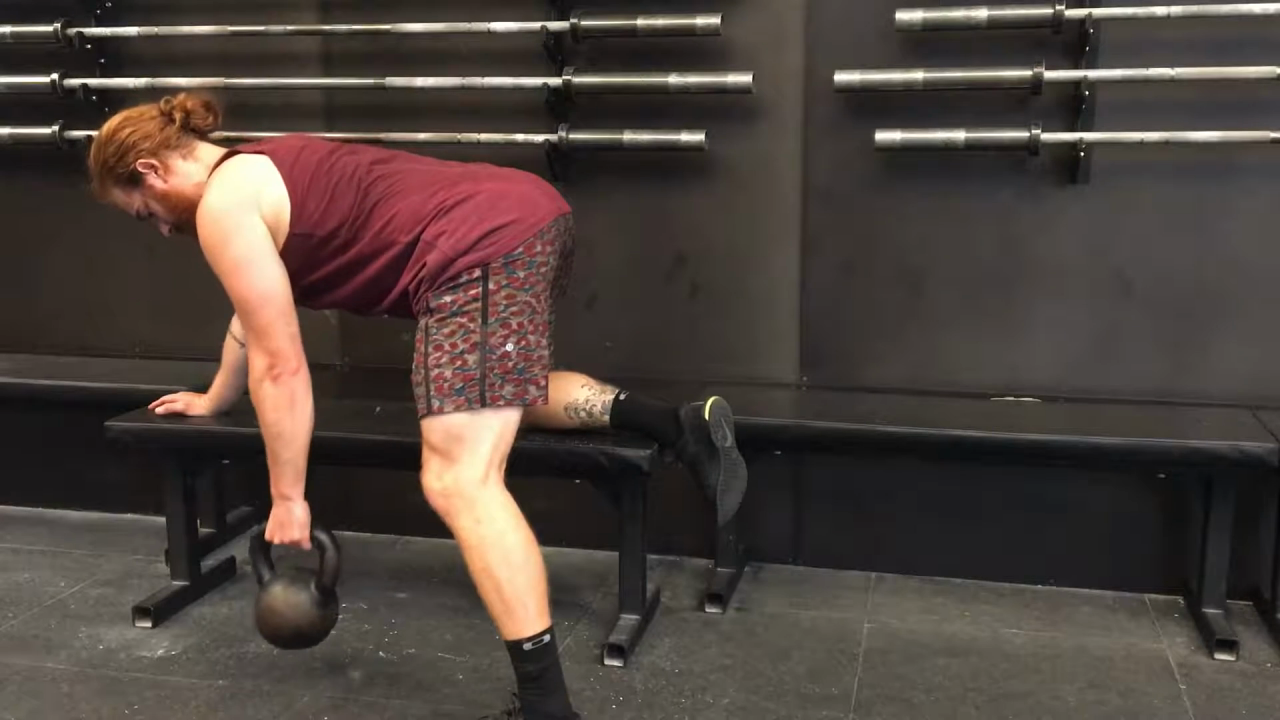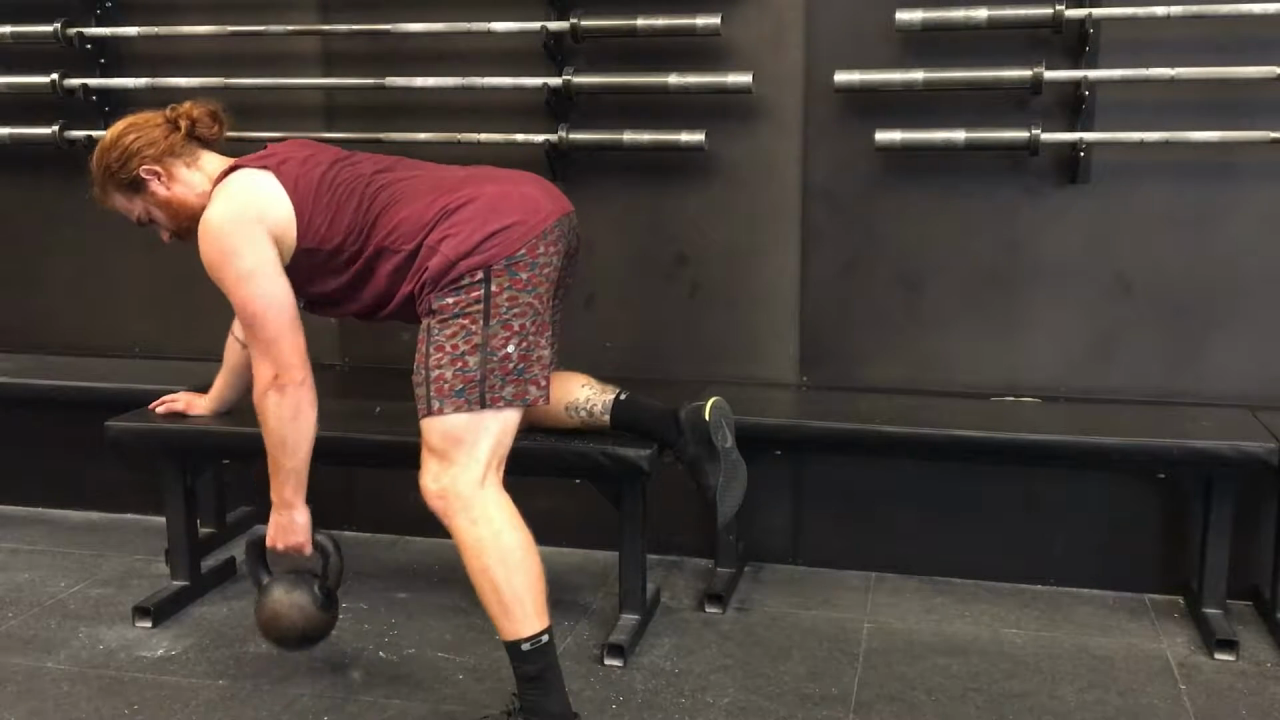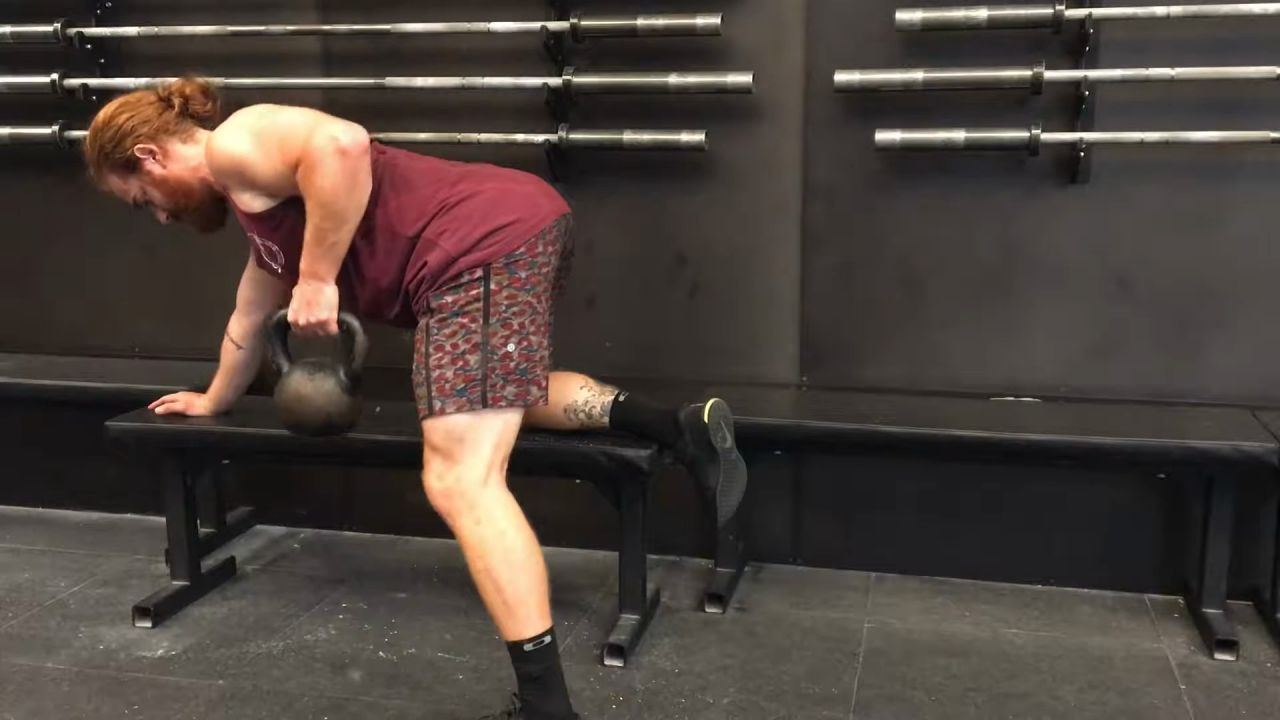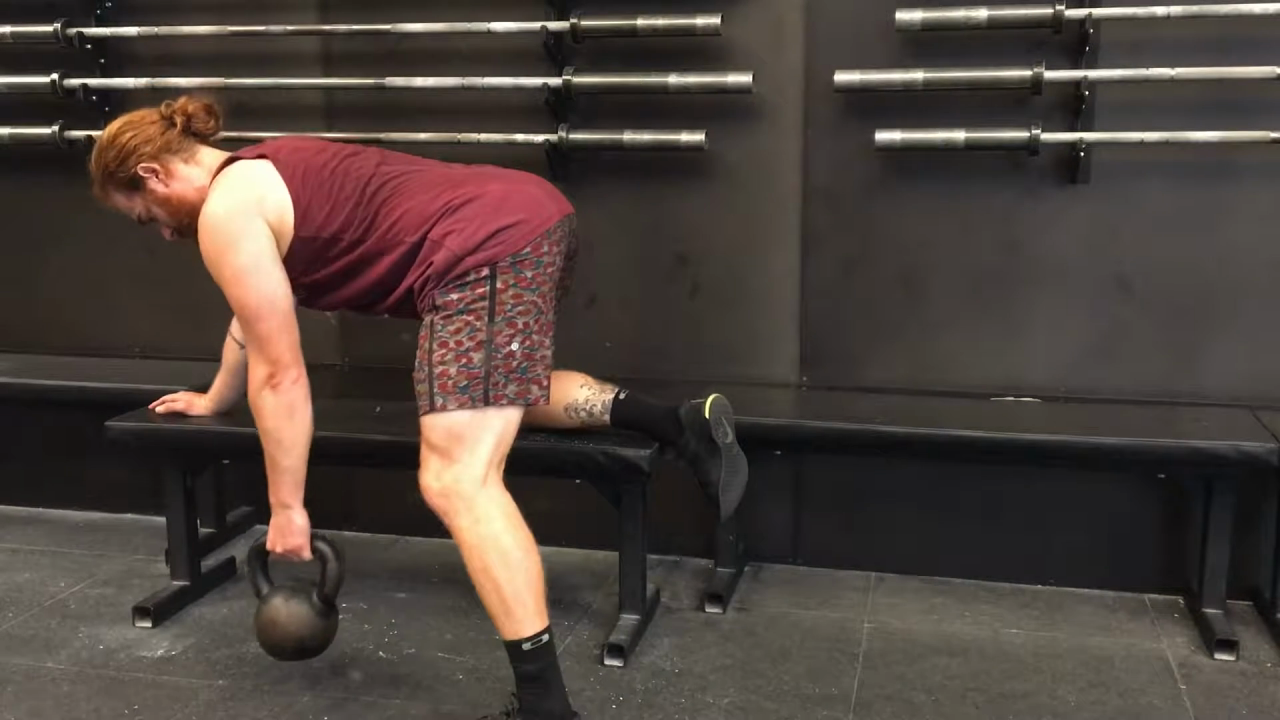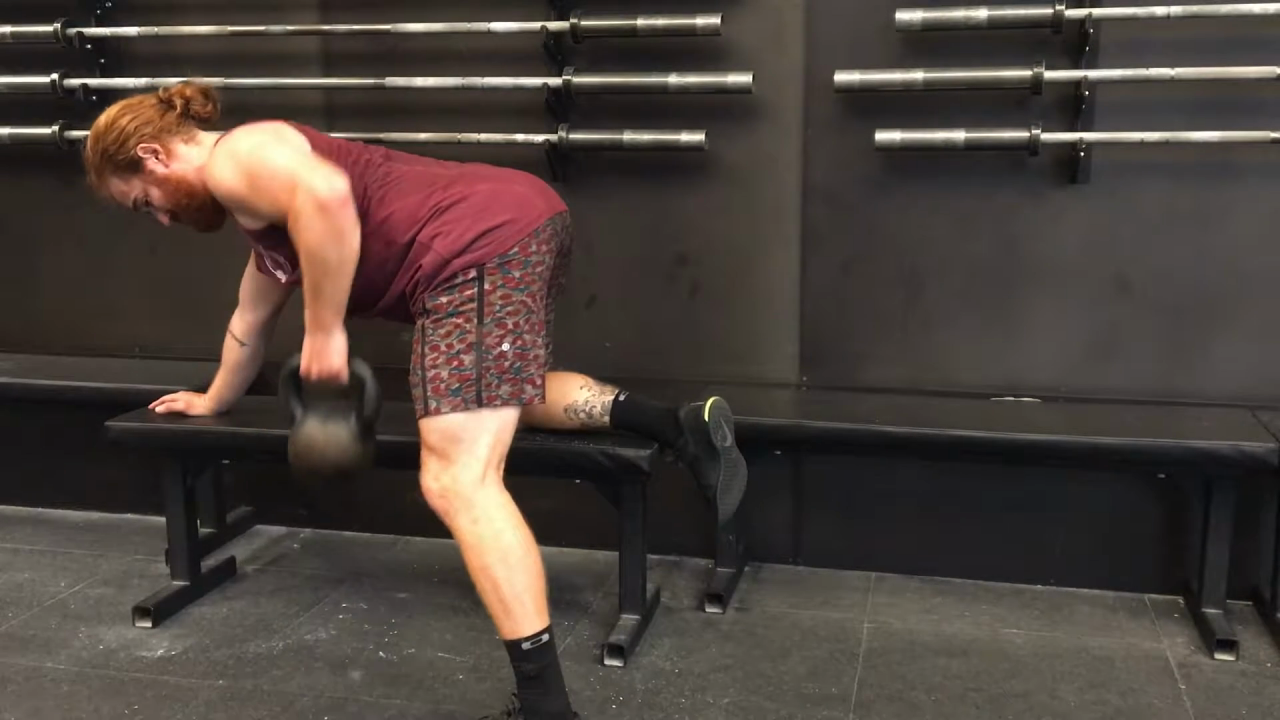
dt=1s
person 1, frame 1
left shoulder: (224, 206)
right shoulder: (262, 170)
left elbow: (280, 365)
right elbow: (256, 321)
left wrist: (287, 501)
right wrist: (213, 400)
left hip: (481, 248)
right hip: (527, 211)
left knee: (459, 485)
right knee: (498, 394)
right ankle: (681, 424)
person 1, frame 2
left shoulder: (227, 218)
right shoulder: (265, 177)
left elbow: (285, 375)
right elbow: (258, 320)
left wrist: (288, 507)
right wrist: (214, 399)
left hip: (485, 250)
right hip: (530, 212)
left knee: (457, 486)
right knee: (497, 394)
right ankle: (683, 426)
person 1, frame 3
left shoulder: (236, 145)
right shoulder: (257, 188)
left elbow: (342, 146)
right elbow: (251, 315)
left wrist: (318, 278)
right wrist: (214, 400)
left hip: (485, 244)
right hip: (523, 217)
left knee: (461, 484)
right knee: (498, 394)
right ankle: (682, 427)
person 1, frame 4
left shoulder: (227, 212)
right shoulder: (265, 174)
left elbow: (280, 373)
right elbow: (257, 321)
left wrist: (286, 509)
right wrist: (214, 400)
left hip: (486, 248)
right hip: (529, 213)
left knee: (457, 484)
right knee: (497, 393)
right ankle: (682, 423)
person 1, frame 5
left shoulder: (235, 162)
right shoulder: (260, 182)
left elbow: (327, 200)
right elbow: (254, 311)
left wrist: (325, 335)
right wrist: (214, 399)
left hip: (480, 244)
right hip: (525, 213)
left knee: (459, 486)
right knee: (497, 393)
right ankle: (682, 425)
